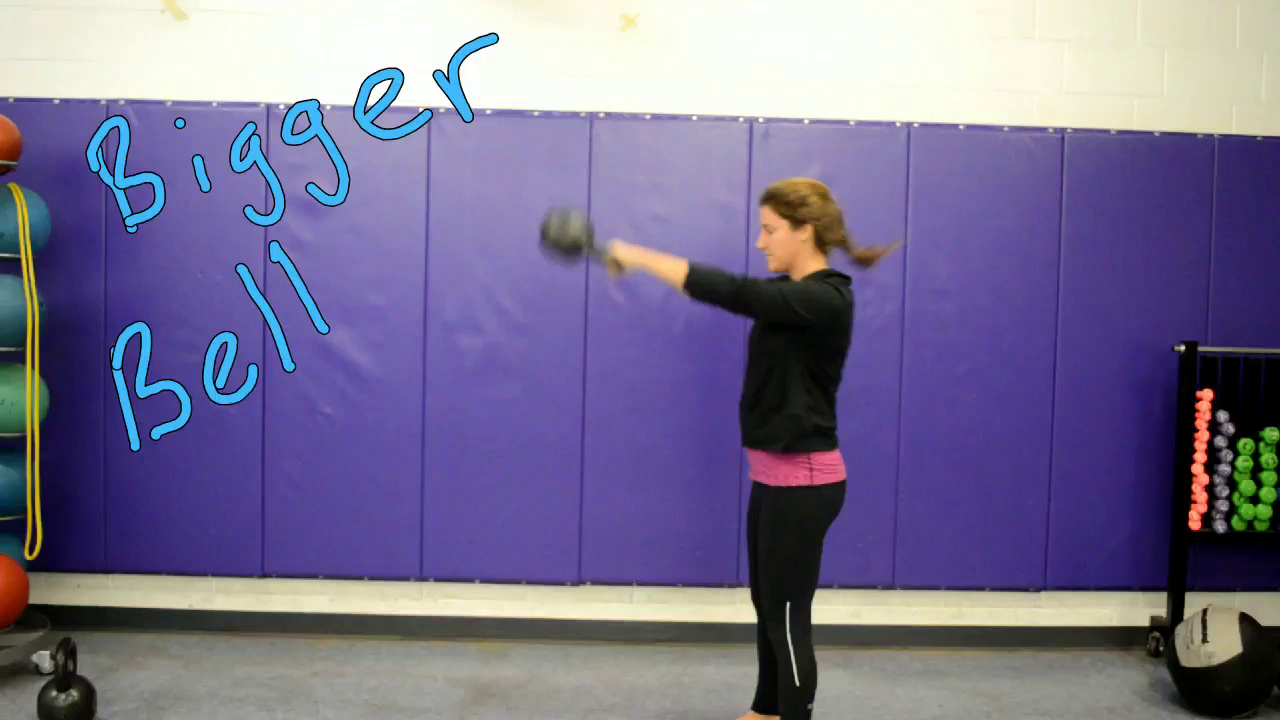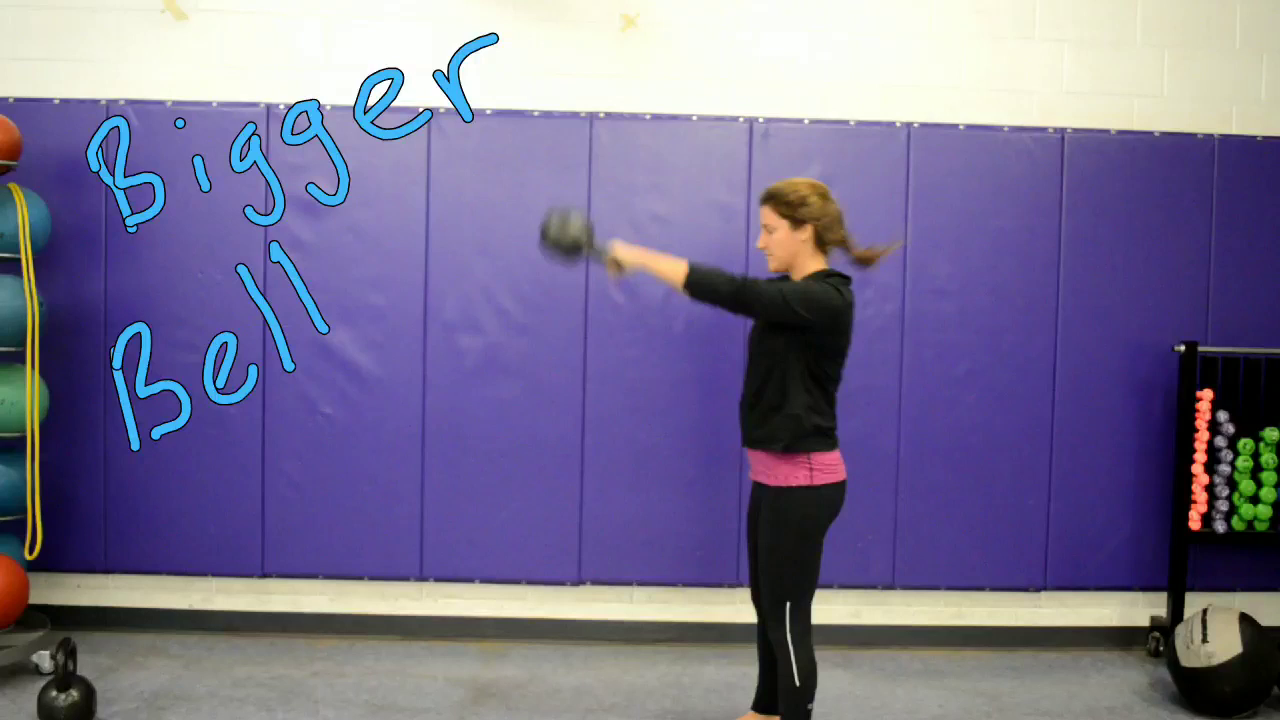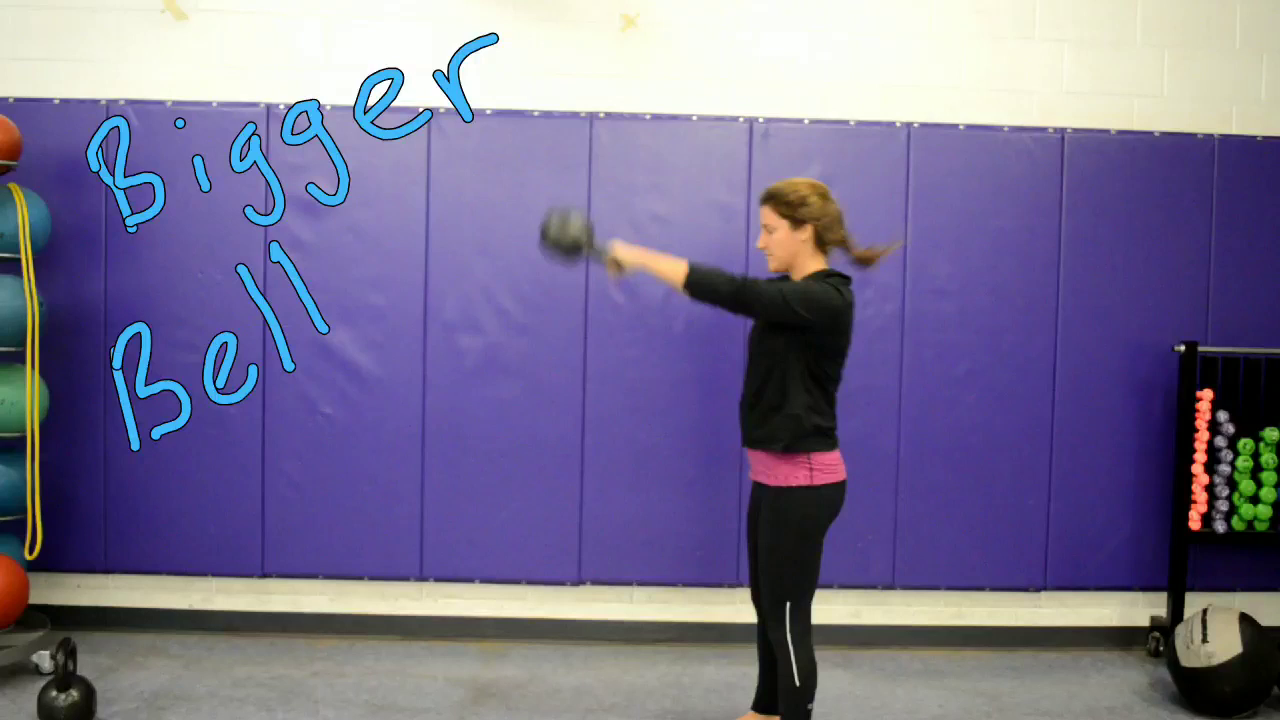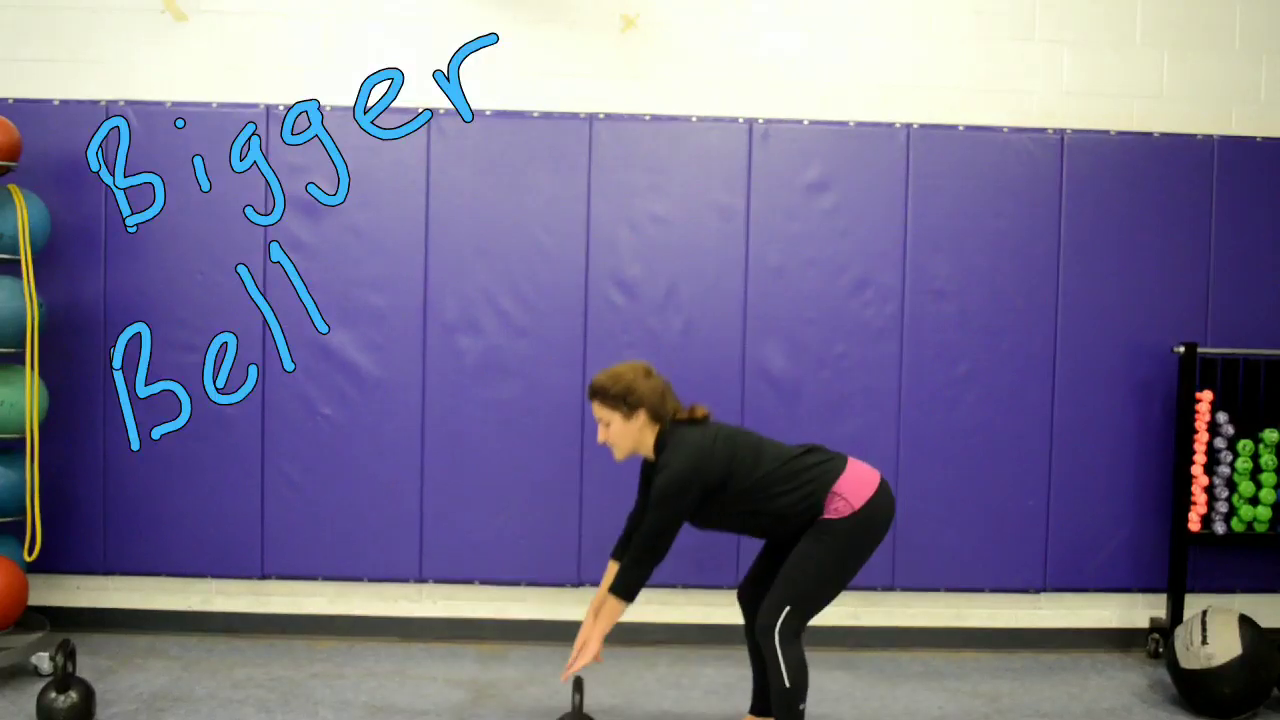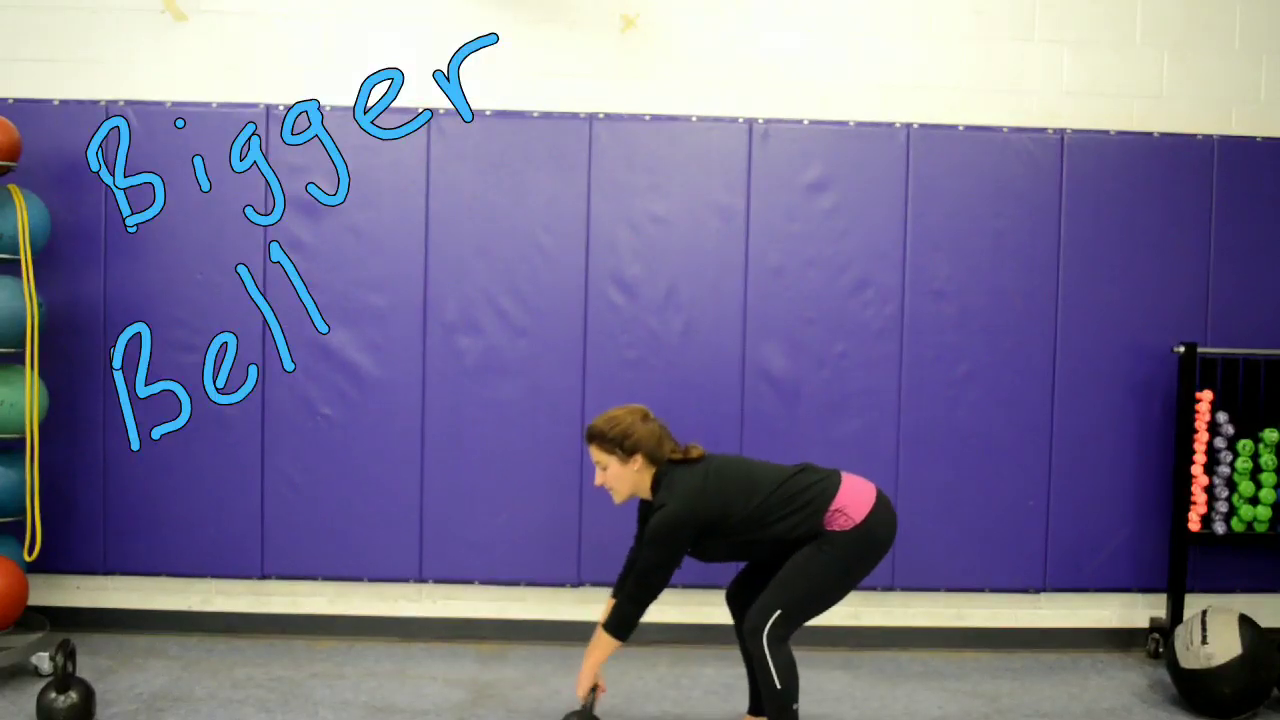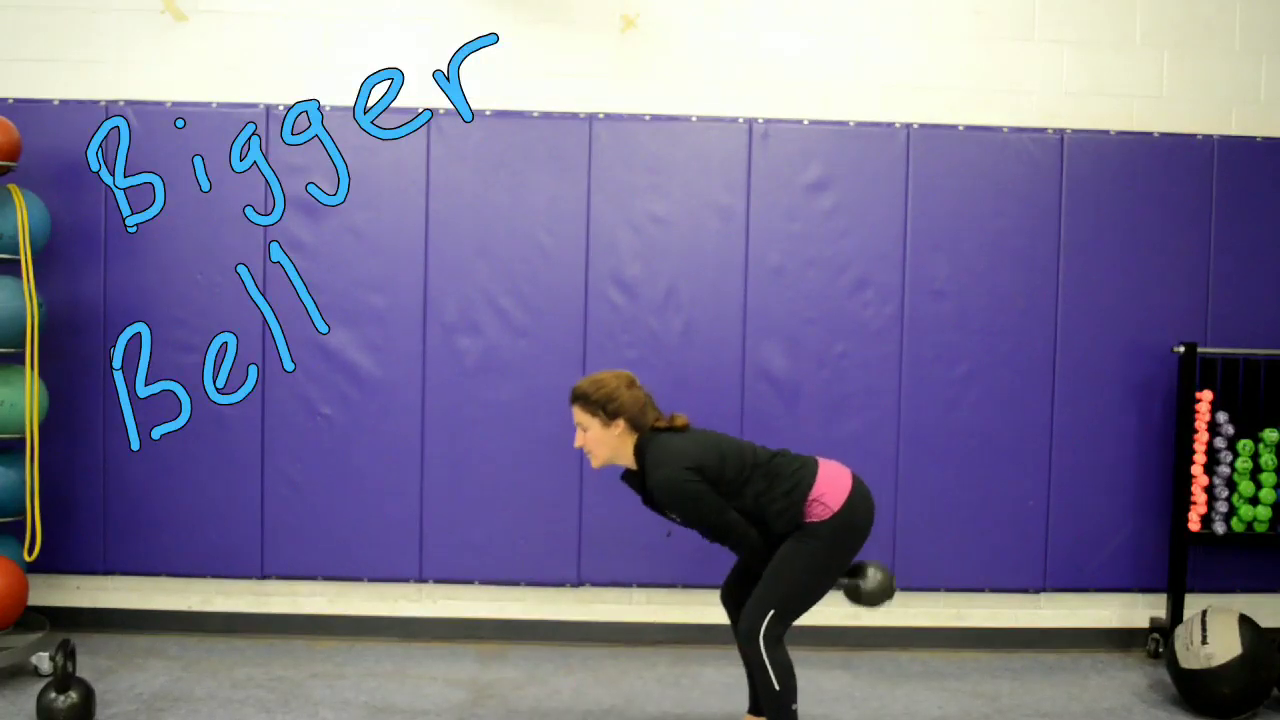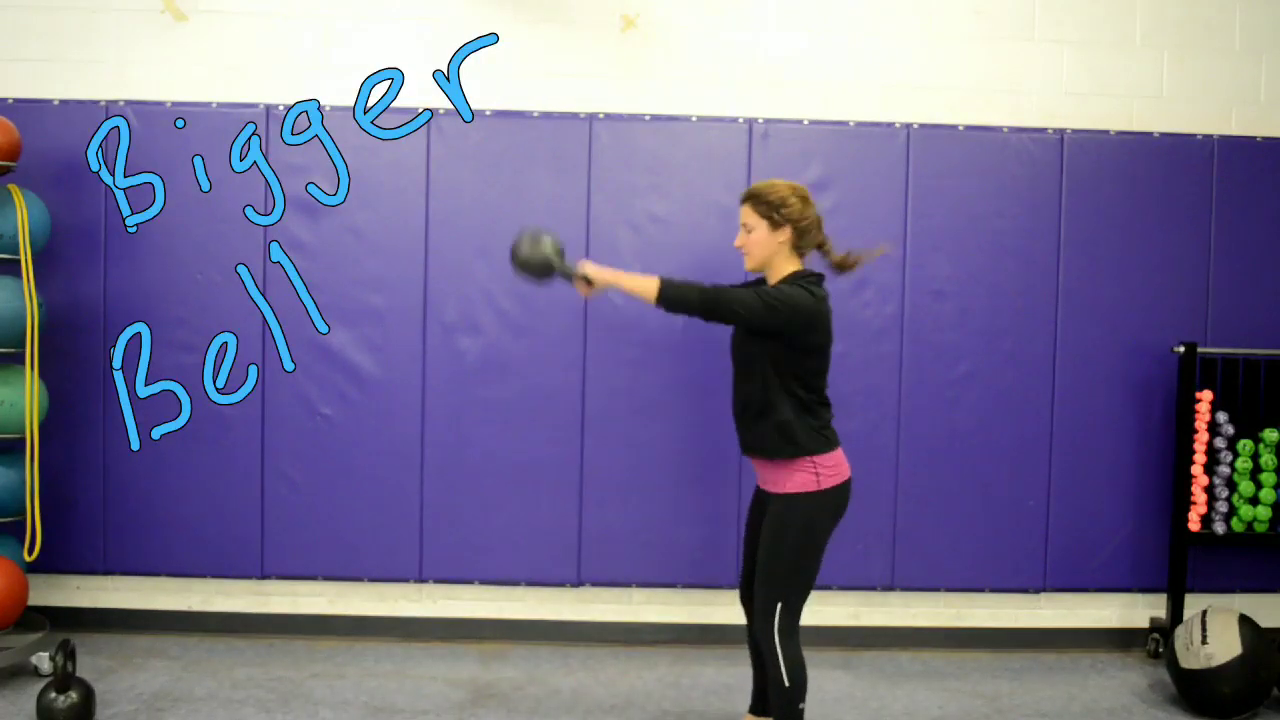
dt=0.7s
person 1, frame 1
left shoulder: (825, 300)
right shoulder: (788, 293)
left elbow: (733, 293)
right elbow: (737, 293)
left wrist: (641, 256)
right wrist: (640, 260)
left hip: (803, 481)
right hip: (775, 474)
left knee: (787, 617)
right knee: (767, 603)
person 1, frame 2
left shoulder: (825, 300)
right shoulder: (789, 292)
left elbow: (733, 294)
right elbow: (738, 292)
left wrist: (640, 257)
right wrist: (641, 260)
left hip: (803, 481)
right hip: (775, 475)
left knee: (787, 616)
right knee: (767, 604)
person 1, frame 3
left shoulder: (826, 300)
right shoulder: (791, 292)
left elbow: (734, 293)
right elbow: (736, 292)
left wrist: (639, 255)
right wrist: (640, 259)
left hip: (803, 482)
right hip: (774, 476)
left knee: (786, 616)
right knee: (767, 605)
person 1, frame 4
left shoulder: (683, 464)
right shoulder: (668, 453)
left elbow: (645, 556)
right elbow: (633, 540)
left wrist: (599, 634)
right wrist: (592, 617)
left hip: (853, 507)
right hip: (825, 505)
left knee: (777, 623)
right knee: (754, 599)
person 1, frame 5
left shoulder: (678, 506)
right shoulder: (667, 486)
left elbow: (640, 593)
right elbow: (634, 576)
left wrist: (592, 667)
right wrist: (591, 656)
left hip: (856, 523)
right hip: (834, 515)
left knee: (766, 627)
right knee: (743, 600)
person 1, frame 6
left shoulder: (669, 473)
right shoulder: (653, 460)
left elbow: (738, 535)
right elbow: (736, 527)
left wrist: (784, 583)
left hip: (835, 511)
right hip: (815, 505)
left knee: (758, 628)
right knee: (738, 597)
person 1, frame 7
left shoulder: (798, 304)
right shoulder: (775, 294)
left elbow: (706, 301)
right elbow: (710, 301)
left wrist: (608, 276)
right wrist: (610, 278)
left hip: (808, 484)
right hip: (778, 480)
left knee: (778, 619)
right knee: (758, 602)
